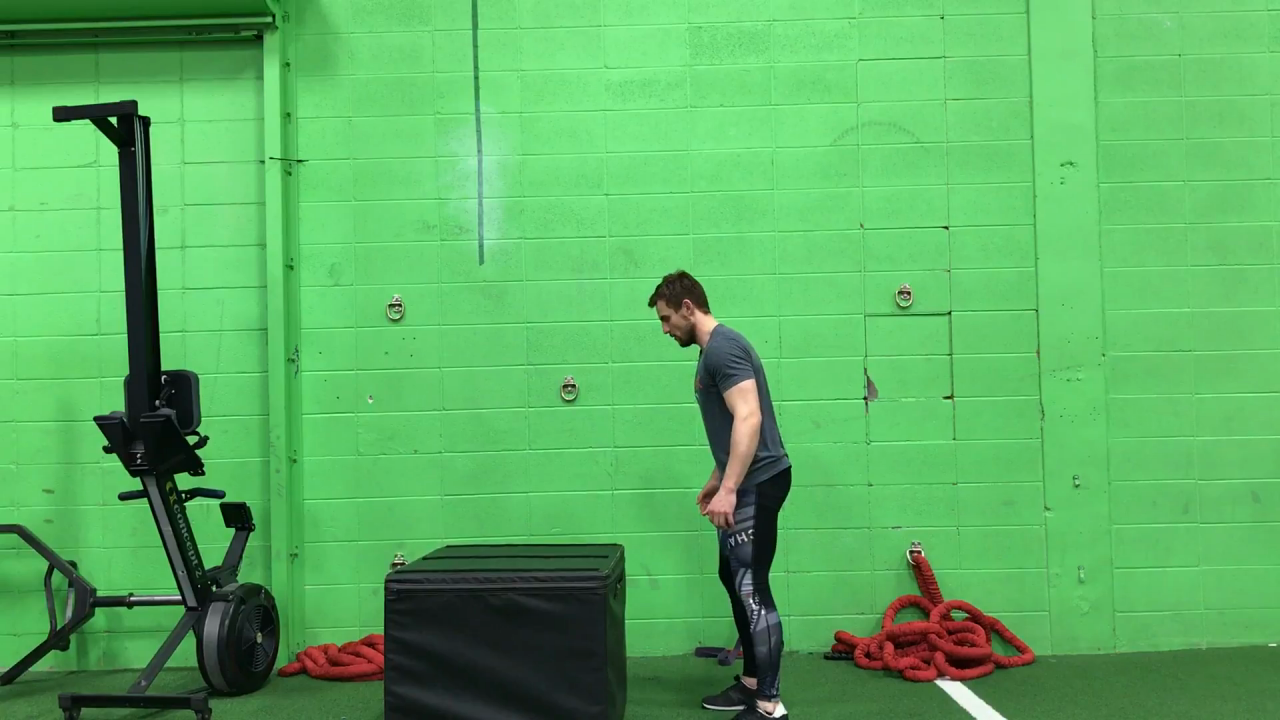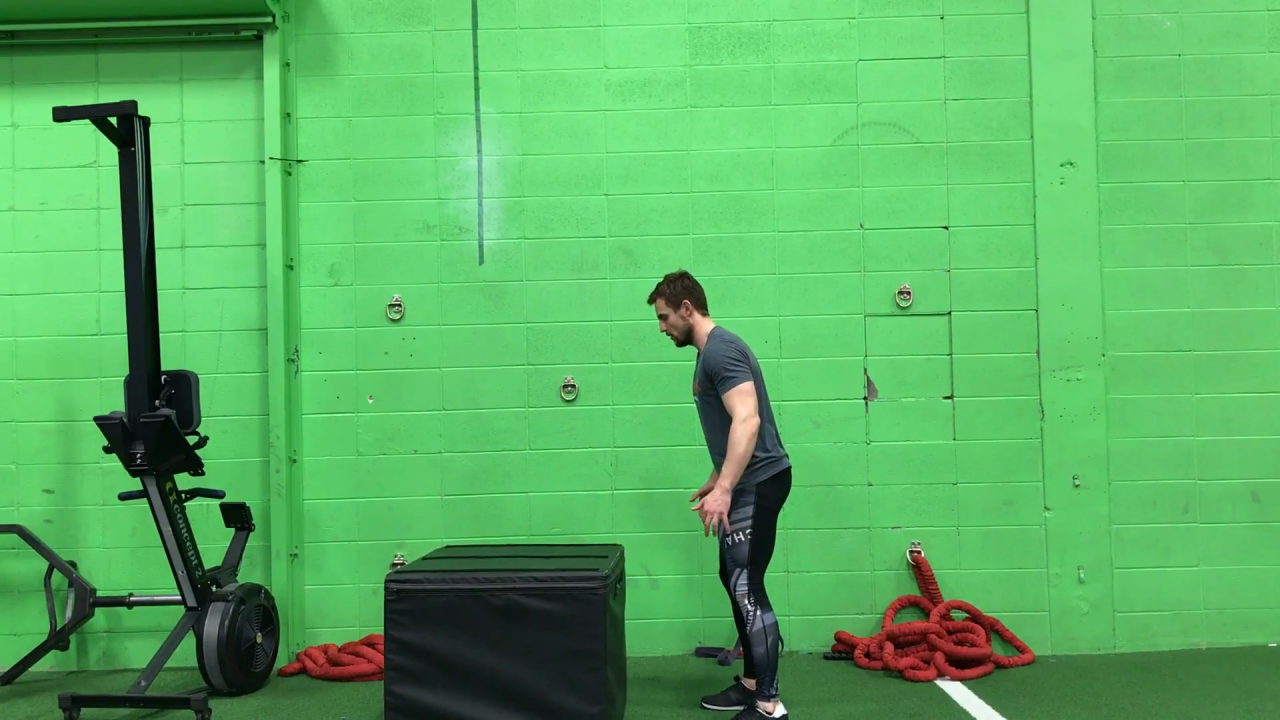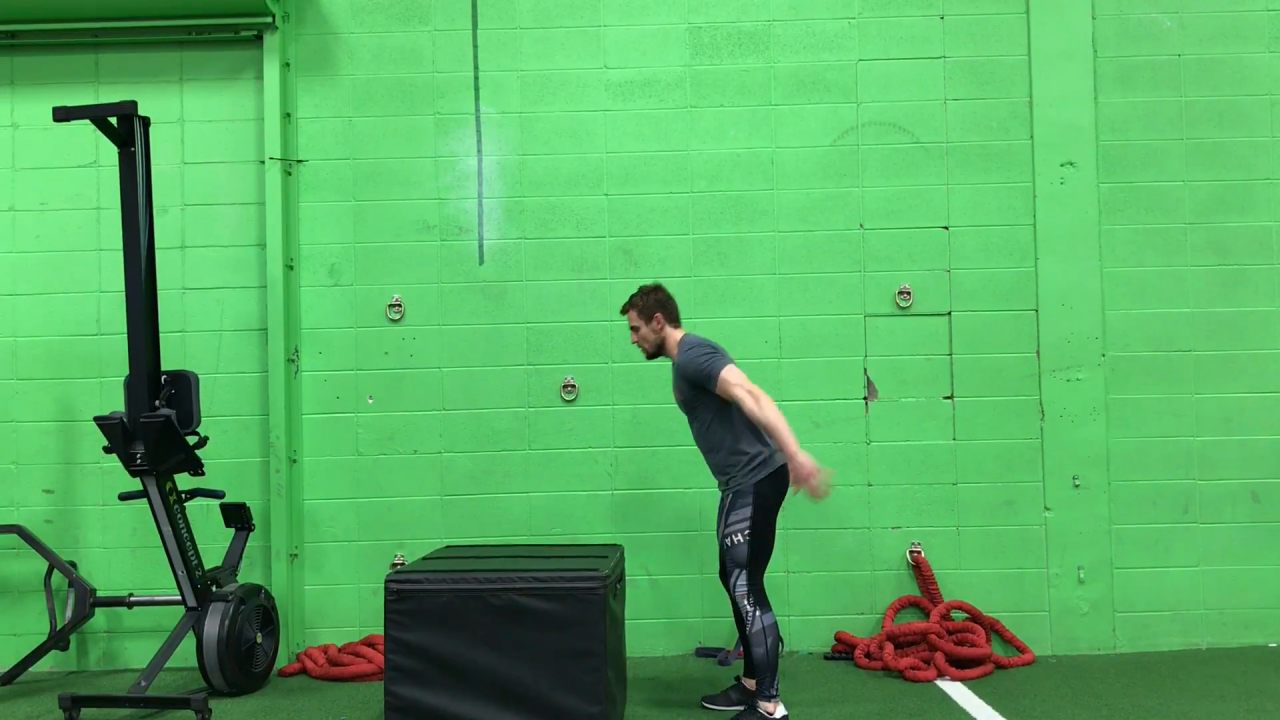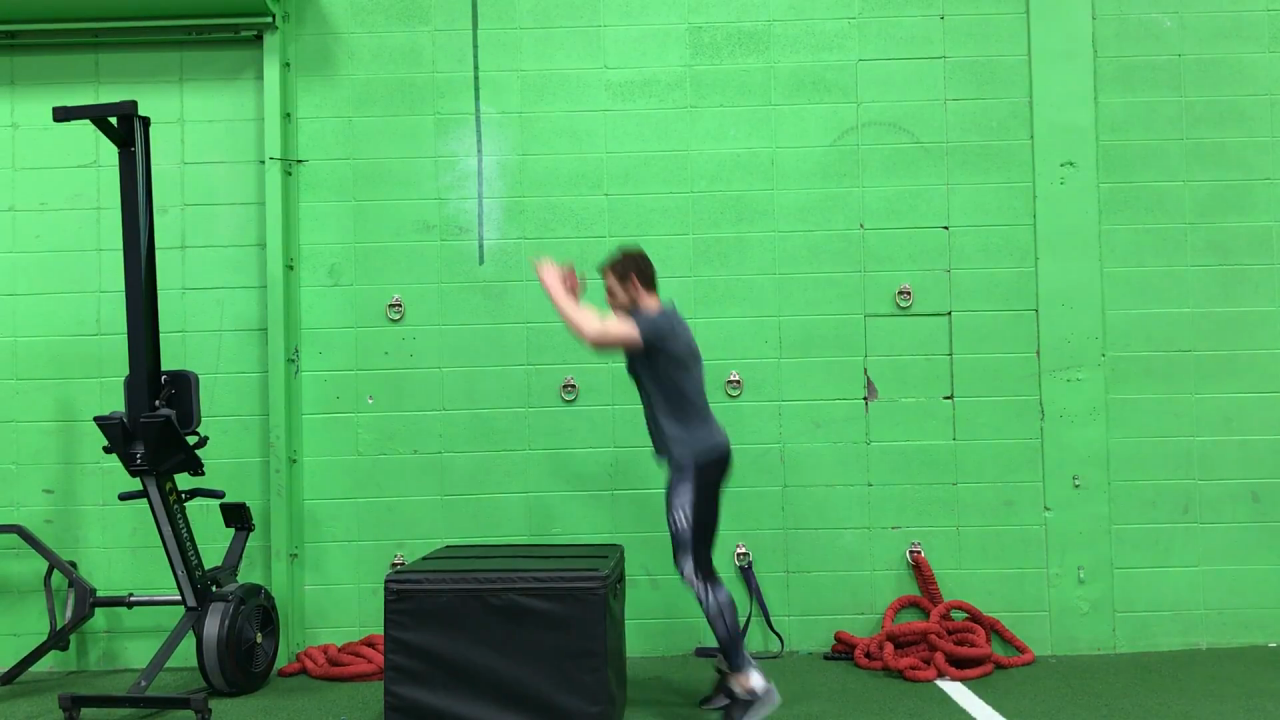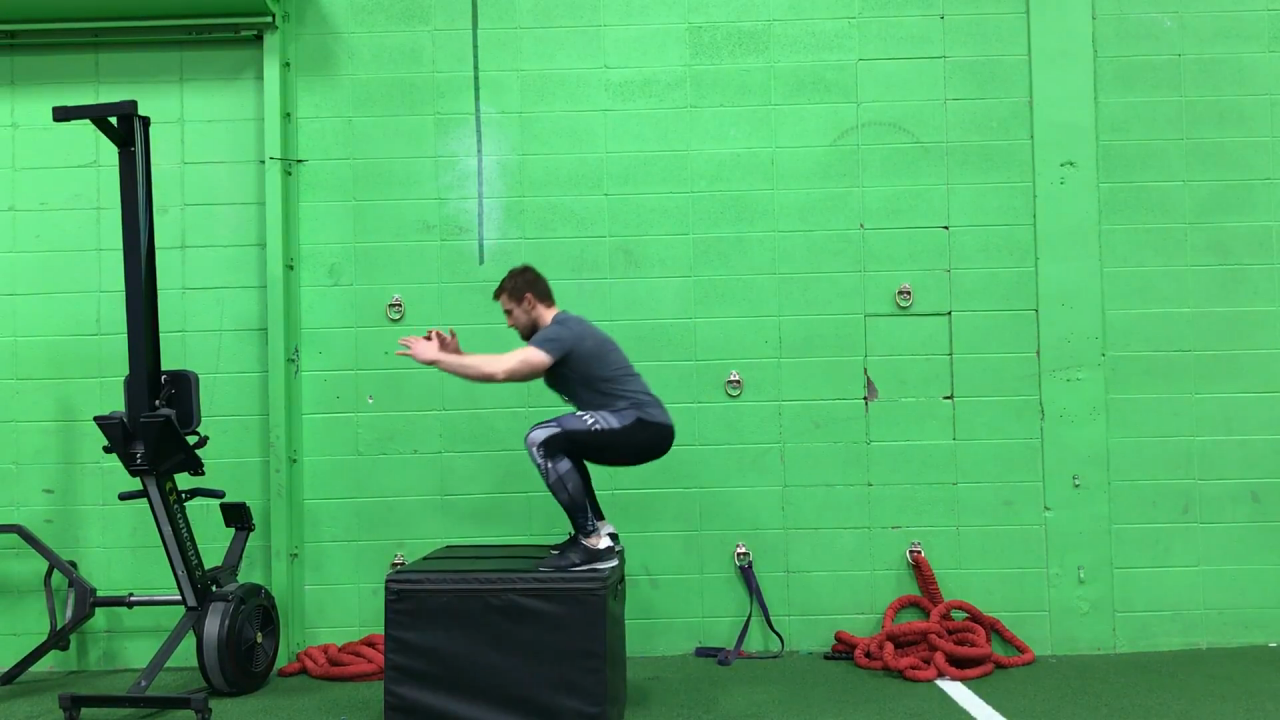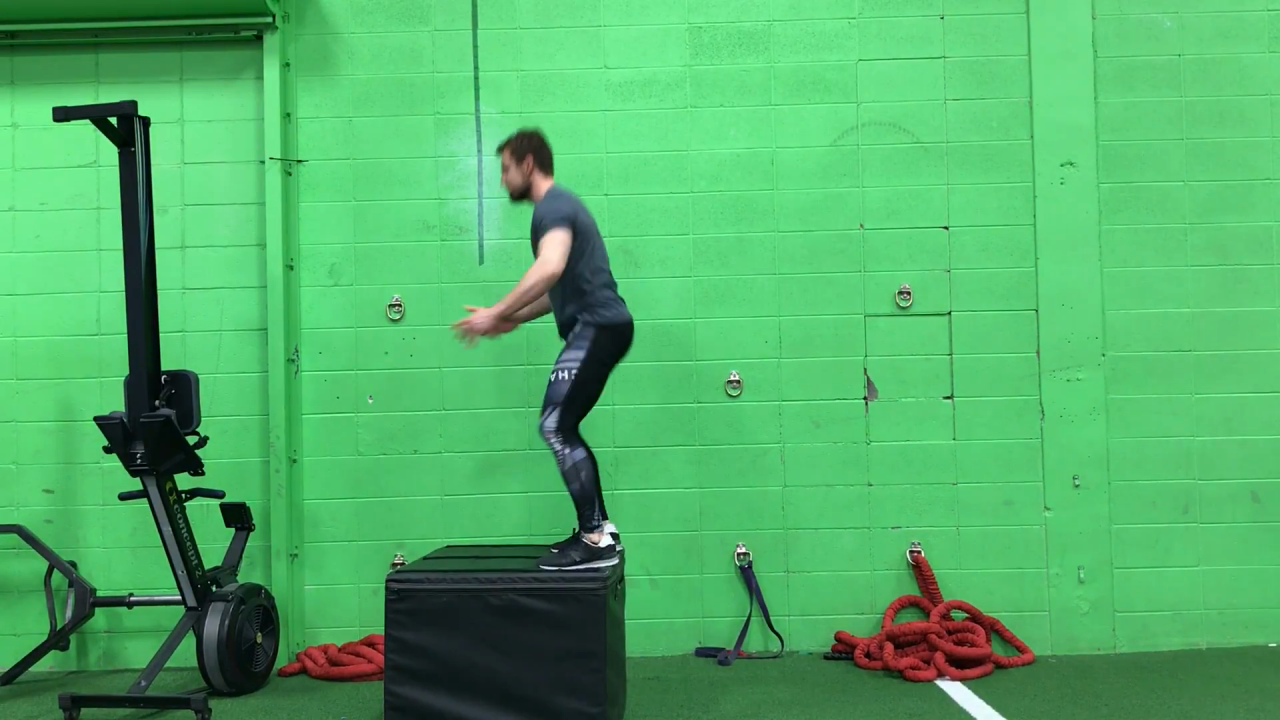
dt=0.5s
person 1, frame 1
left shoulder: (723, 347)
right shoulder: (712, 350)
left elbow: (749, 420)
left wrist: (729, 489)
right wrist: (716, 480)
left hip: (756, 484)
right hip: (745, 482)
left knee: (750, 587)
right knee: (734, 581)
right ankle: (751, 682)
person 1, frame 2
left shoulder: (721, 350)
right shoulder: (710, 352)
left elbow: (748, 421)
left wrist: (723, 490)
right wrist: (716, 481)
left hip: (757, 483)
right hip: (745, 483)
left knee: (746, 588)
right knee: (735, 582)
right ankle: (752, 683)
person 1, frame 3
left shoulder: (692, 356)
right shoulder: (688, 358)
left elbow: (751, 396)
right elbow: (746, 403)
left wrist: (794, 453)
right wrist: (787, 459)
left hip: (754, 482)
right hip: (742, 482)
left knee: (746, 589)
right knee: (735, 582)
right ankle: (752, 684)
person 1, frame 4
left shoulder: (658, 324)
right shoulder: (656, 324)
left elbow: (593, 334)
right elbow: (601, 335)
left wrist: (556, 291)
right wrist: (572, 300)
left hip: (697, 461)
right hip: (694, 459)
left knee: (697, 570)
right knee: (696, 569)
right ankle: (736, 672)
person 1, frame 5
left shoulder: (559, 334)
right shoulder: (562, 330)
left elbow: (500, 371)
right elbow: (512, 368)
left wrist: (436, 359)
right wrist: (457, 355)
left hip: (645, 427)
right hip: (643, 426)
left knee: (542, 440)
right knee: (555, 443)
left ankle: (593, 542)
right ankle: (599, 530)
person 1, frame 6
left shoulder: (555, 207)
right shoulder: (559, 206)
left elbow: (549, 270)
left wrist: (495, 315)
right wrist: (513, 317)
left hip: (599, 327)
right hip: (598, 326)
left knee: (556, 428)
right knee: (563, 429)
left ankle: (596, 542)
right ankle: (600, 529)
